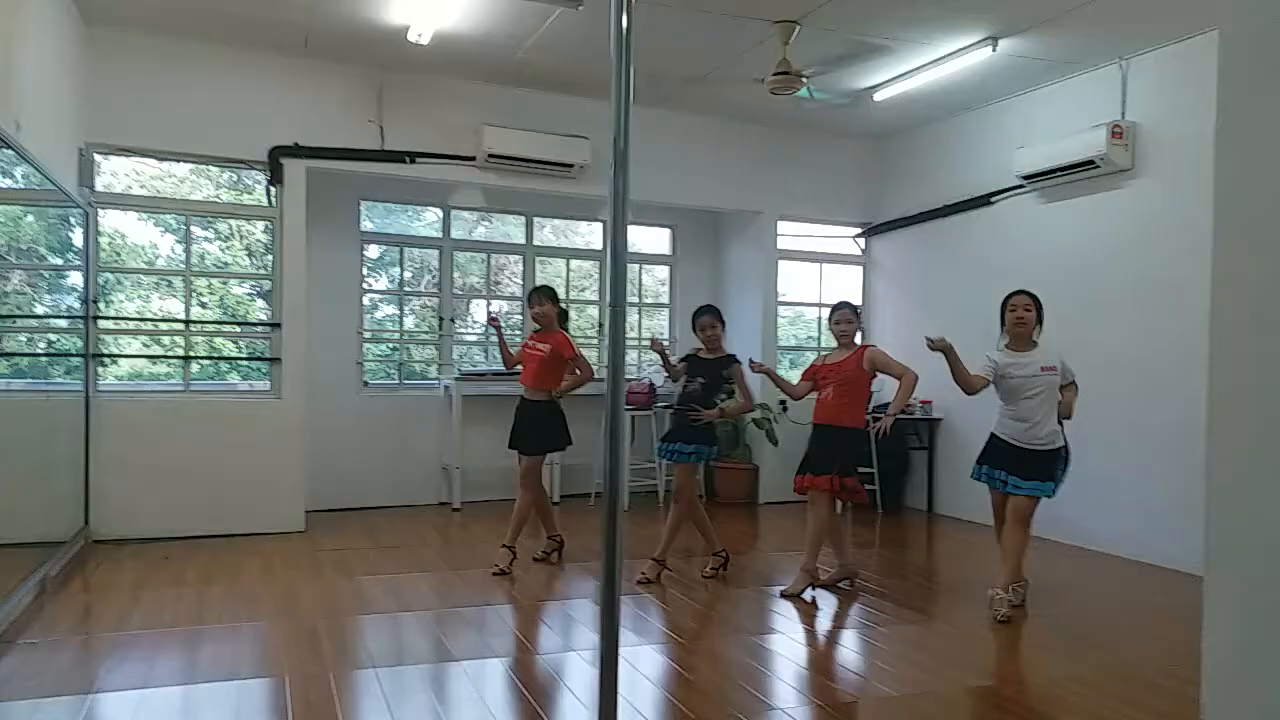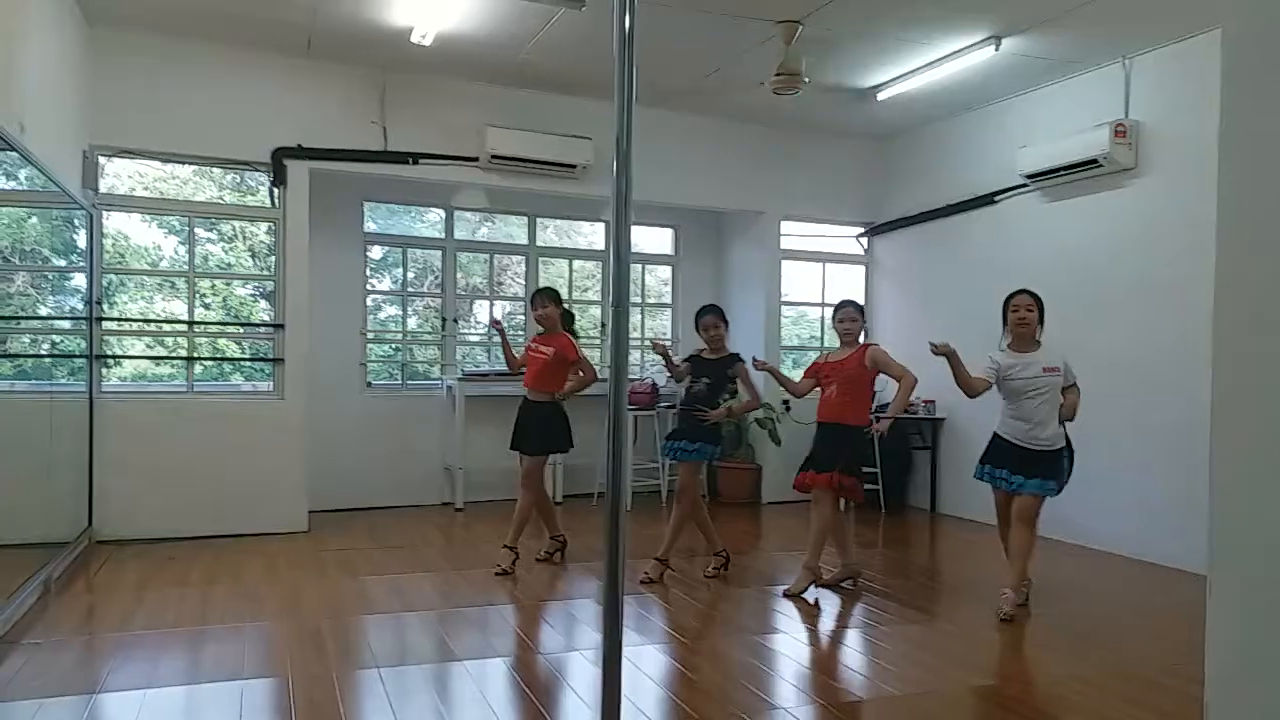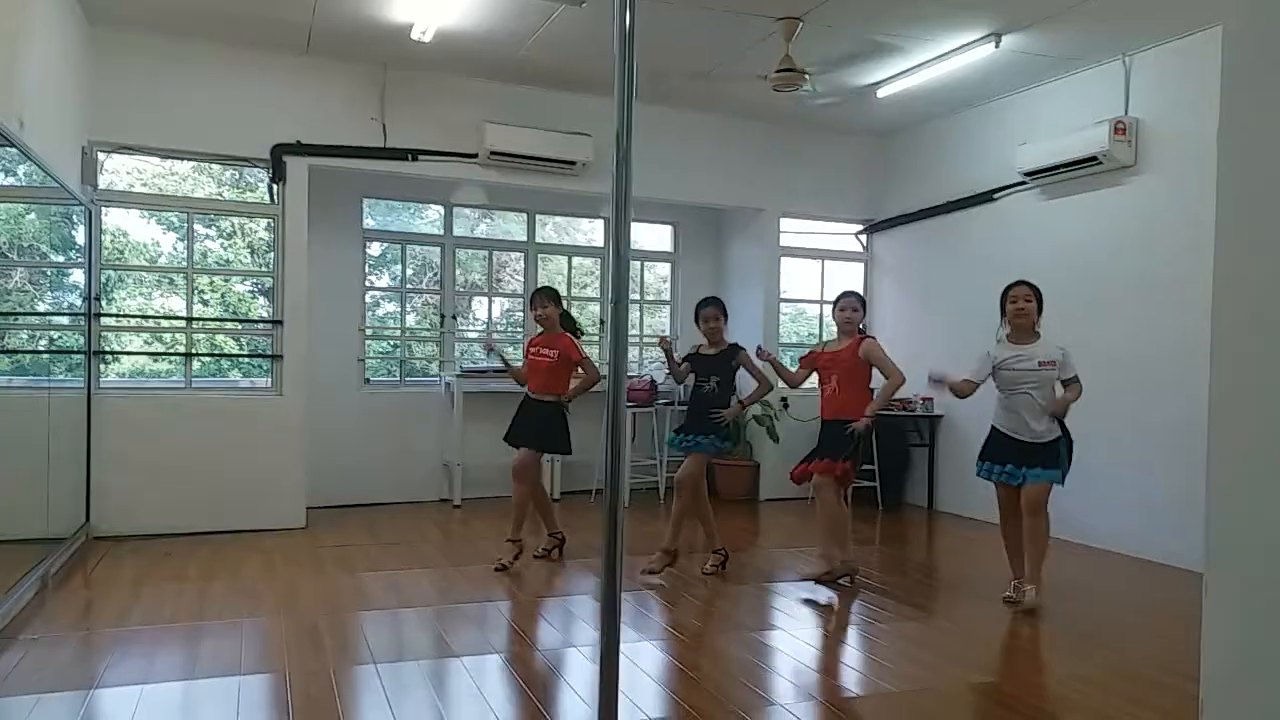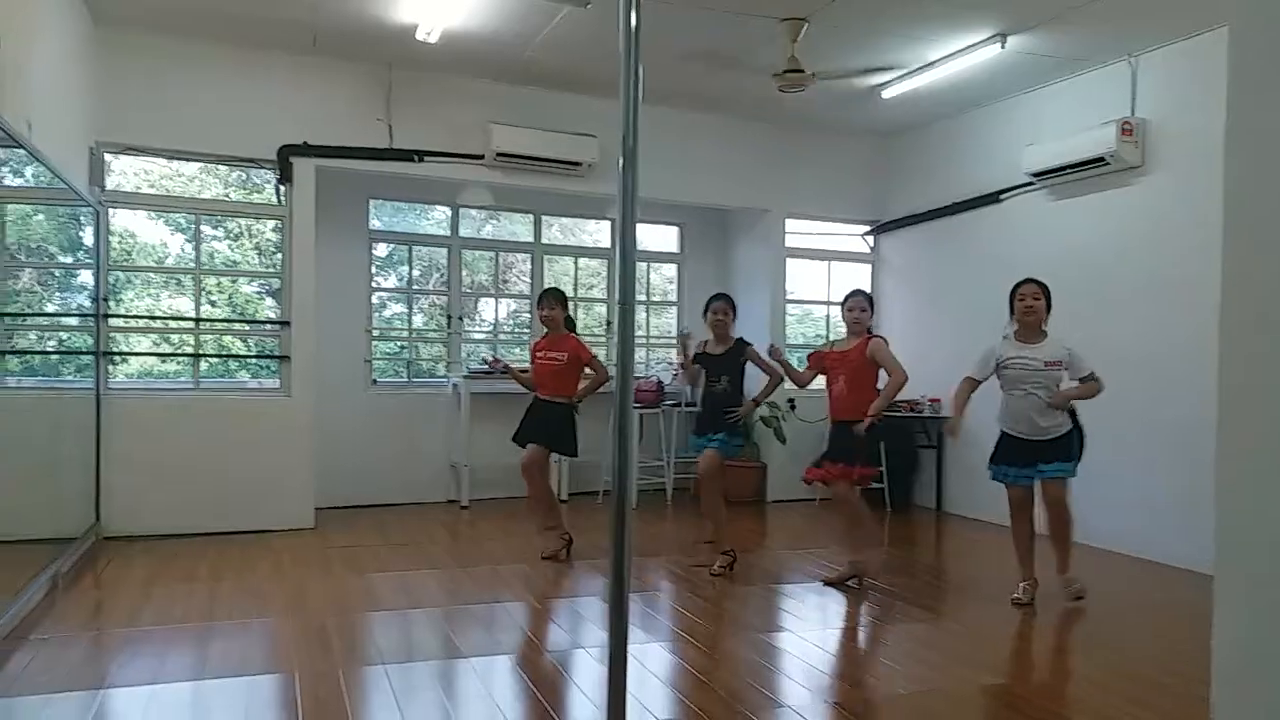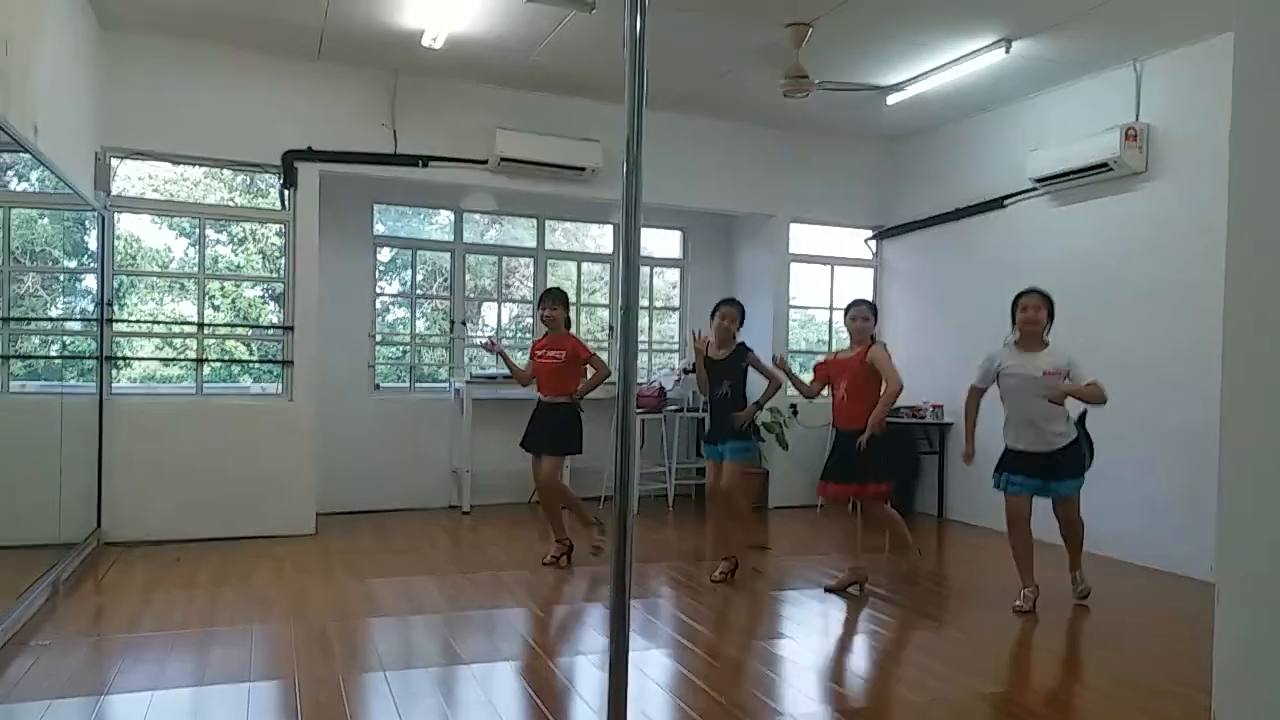
dt=0.1s
person 1, frame 1
left shoulder: (1054, 358)
right shoulder: (997, 360)
left elbow: (1071, 385)
right elbow: (971, 386)
left wrist: (1068, 401)
right wrist: (950, 354)
left hip: (1044, 450)
right hip: (1005, 445)
left knee: (1018, 516)
right knee: (1002, 515)
left ankle: (1002, 589)
right ankle: (1017, 581)
person 1, frame 2
left shoulder: (1057, 358)
right shoulder: (1000, 360)
left elbow: (1072, 388)
right elbow: (973, 389)
left wrist: (1071, 403)
right wrist: (951, 357)
left hip: (1046, 450)
right hip: (1007, 445)
left knee: (1023, 515)
right knee: (1005, 514)
left ankle: (1011, 588)
right ankle: (1020, 580)
person 1, frame 3
left shoulder: (1056, 352)
right shoulder: (995, 352)
left elbow: (1075, 385)
right elbow: (967, 388)
left wrist: (1064, 401)
right wrist: (947, 382)
left hip: (1044, 442)
right hip: (1005, 438)
left knee: (1033, 505)
right knee: (1008, 507)
left ankle: (1033, 582)
right ankle: (1018, 577)
person 1, frame 4
left shoulder: (1062, 350)
right shoulder: (999, 350)
left elbow: (1095, 384)
right elbow: (969, 382)
left wrist: (1070, 394)
right wrist: (956, 416)
left hip: (1055, 438)
right hip: (1015, 438)
left knee: (1056, 501)
right knee: (1019, 507)
left ankle: (1065, 573)
right ankle: (1027, 579)
person 1, frame 5
left shoulder: (1060, 359)
right shoulder: (997, 358)
left elbow: (1100, 395)
right elbow: (975, 395)
left wrist: (1070, 389)
right wrist: (969, 440)
left hip: (1059, 448)
right hip: (1017, 452)
left knee: (1067, 514)
right knee: (1015, 515)
left ankle: (1076, 571)
right ankle: (1028, 586)
person 2, frame 1
left shoulder: (868, 355)
right shoulder: (822, 361)
left elbow: (909, 376)
right elbow: (797, 392)
left wrist: (891, 414)
right wrist: (770, 373)
left hip: (847, 435)
right hip: (821, 434)
left knee: (818, 498)
right knee: (823, 501)
left ankle: (807, 570)
right ankle: (845, 565)
person 2, frame 2
left shoulder: (870, 353)
right shoulder: (824, 359)
left elbow: (908, 378)
right elbow: (799, 390)
left wrist: (888, 417)
right wrist: (773, 371)
left hip: (851, 434)
right hip: (825, 433)
left knee: (822, 496)
right knee: (826, 500)
left ankle: (810, 568)
right ankle: (848, 565)
person 2, frame 3
left shoulder: (866, 345)
right shoulder: (821, 350)
left elbow: (896, 377)
right elbow: (795, 381)
left wrist: (870, 414)
right wrist: (773, 362)
left hip: (852, 427)
right hip: (830, 427)
left knee: (822, 483)
right knee: (832, 490)
left ankle: (828, 555)
right ankle: (845, 560)
person 2, frame 4
left shoulder: (874, 344)
right shoulder: (829, 350)
left elbow: (900, 376)
right elbow: (803, 380)
left wrist: (872, 413)
right wrist: (782, 362)
left hip: (860, 427)
right hip: (839, 428)
left knee: (844, 489)
right knee: (841, 491)
left ankle: (873, 547)
right ankle: (856, 562)
person 2, frame 5
left shoulder: (875, 351)
right shoulder: (834, 359)
left elbow: (895, 385)
right elbow: (809, 391)
left wrist: (872, 425)
right wrist: (787, 372)
left hip: (867, 438)
right hip: (844, 439)
left knee: (873, 504)
right knee: (836, 501)
left ankle: (910, 546)
right ankle: (856, 570)
person 3, frame 1
left shoulder: (561, 340)
right shoulder: (533, 338)
left elbow: (587, 373)
right elbow: (509, 361)
left wrist: (559, 391)
right wrist: (499, 332)
left hip: (544, 412)
right hip: (526, 409)
left knee: (526, 480)
right knee: (532, 480)
left ankle: (508, 548)
right ankle: (553, 538)
person 3, frame 2
left shoulder: (565, 342)
right shoulder: (536, 340)
left elbow: (590, 375)
right elbow: (514, 365)
left wrist: (562, 393)
right wrist: (502, 335)
left hip: (546, 413)
right hip: (529, 410)
left knee: (528, 481)
right knee: (533, 481)
left ankle: (510, 548)
right ankle: (556, 538)
person 3, frame 3
left shoulder: (567, 343)
right shoulder: (533, 343)
left elbow: (593, 375)
right elbow: (523, 377)
left wrist: (567, 395)
right wrist: (500, 357)
left hip: (549, 413)
right hip: (528, 409)
left knee: (520, 470)
right knee: (530, 478)
left ankle: (514, 541)
right ankle: (554, 534)
person 3, frame 4
left shoulder: (574, 344)
right shoulder: (538, 345)
left elbow: (603, 374)
right elbow: (531, 382)
left wrist: (577, 397)
right wrist: (506, 369)
left hip: (558, 414)
right hip: (537, 410)
left knee: (529, 464)
right knee: (538, 476)
left ankle: (552, 526)
right ankle: (560, 533)
person 3, frame 5
left shoulder: (572, 343)
right shoulder: (538, 344)
left elbow: (603, 371)
right elbow: (524, 378)
left wrist: (578, 394)
right wrist: (499, 352)
left hip: (562, 415)
right hip: (542, 413)
left knee: (549, 479)
right knee: (542, 482)
left ankle: (592, 524)
right ankle: (561, 540)
person 4, frame 1
left shoulder: (729, 363)
right shoulder: (693, 357)
left elbow: (747, 403)
right elbow: (674, 374)
left wrist: (719, 412)
right wrist: (663, 356)
left hip: (698, 432)
right hip: (680, 429)
left knee: (680, 494)
right knee: (687, 496)
left ankle: (658, 559)
right ankle: (718, 551)
person 4, frame 2
left shoulder: (734, 362)
right shoulder: (696, 357)
left elbow: (754, 400)
right elbow: (678, 374)
left wrist: (726, 411)
right wrist: (666, 357)
left hip: (703, 431)
right hip: (685, 428)
left knee: (684, 493)
right knee: (690, 495)
left ankle: (662, 559)
right ankle: (719, 551)
person 4, frame 3
left shoulder: (734, 352)
right shoulder: (695, 352)
left elbow: (766, 384)
right elbow: (678, 376)
left wrist: (740, 406)
right wrist: (669, 354)
left hip: (713, 426)
right hip: (691, 423)
left knee: (684, 480)
right knee: (695, 489)
left ankle: (668, 549)
right ankle: (717, 549)
person 4, frame 4
left shoulder: (741, 348)
right shoulder: (702, 349)
left elbow: (776, 375)
right elbow: (693, 381)
left wrist: (753, 403)
right wrist: (685, 353)
left hip: (729, 423)
right hip: (706, 421)
left knee: (707, 474)
right knee: (713, 485)
left ankle: (715, 541)
right ankle: (725, 550)
person 4, frame 5
left shoulder: (742, 353)
right shoulder: (705, 350)
left elbow: (775, 382)
right elbow: (702, 386)
left wrist: (755, 407)
right wrist: (699, 354)
left hip: (737, 430)
right hip: (715, 430)
left knee: (729, 488)
right knee: (715, 493)
left ankle: (747, 545)
right ankle: (728, 556)
